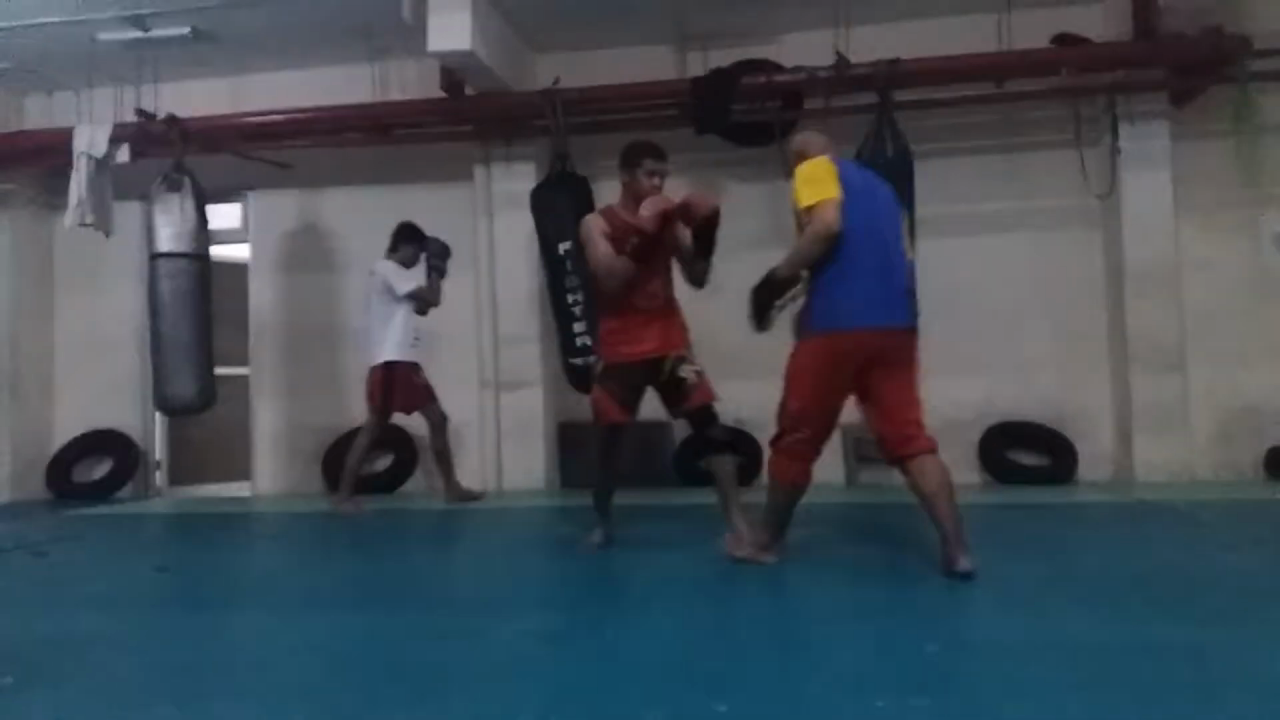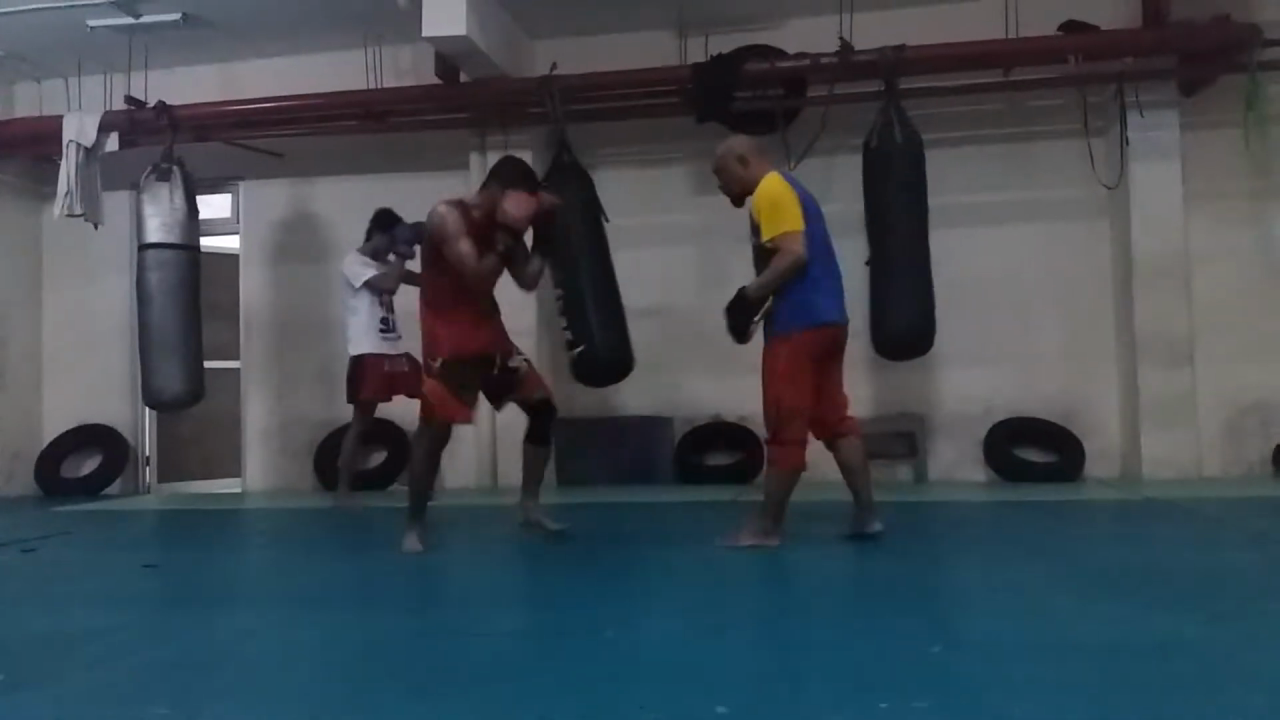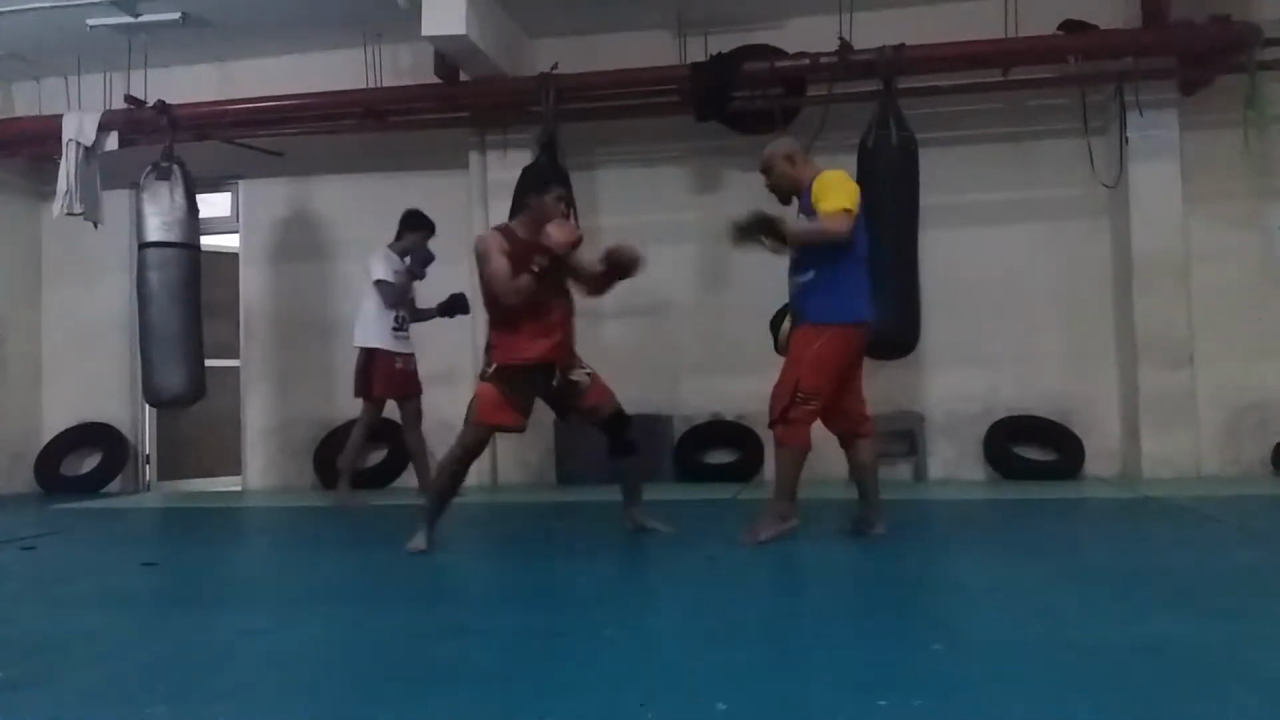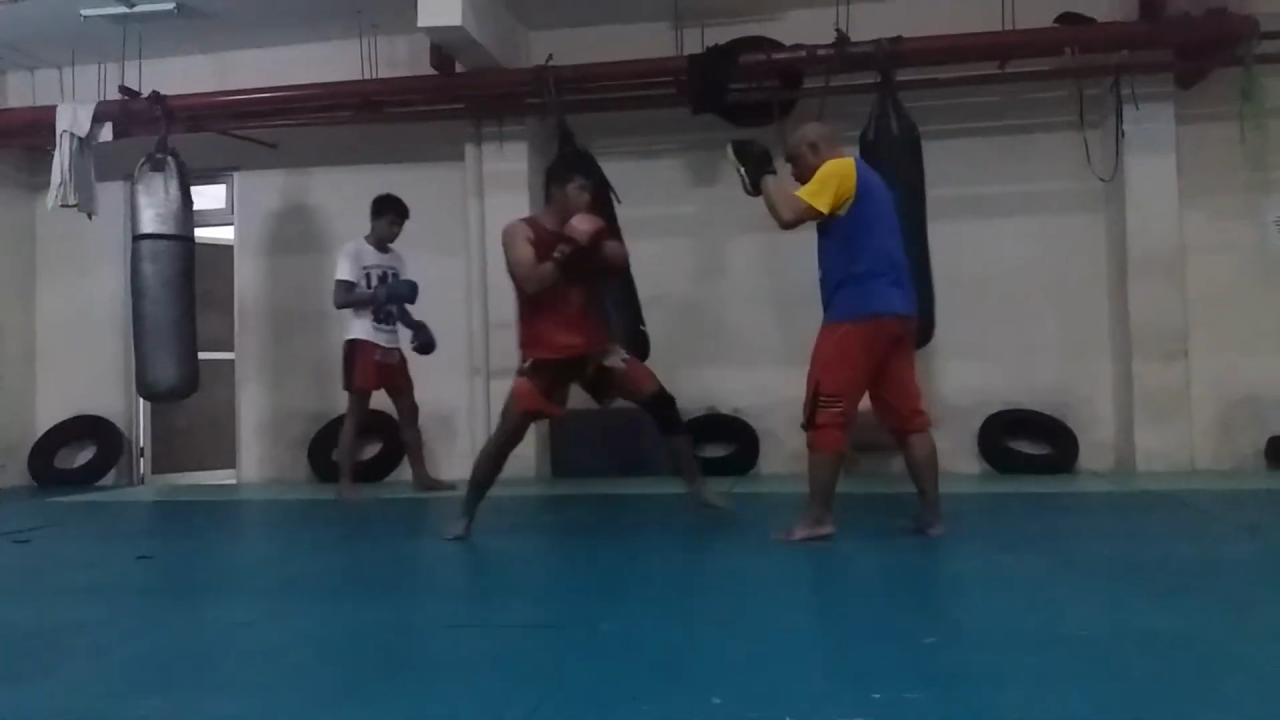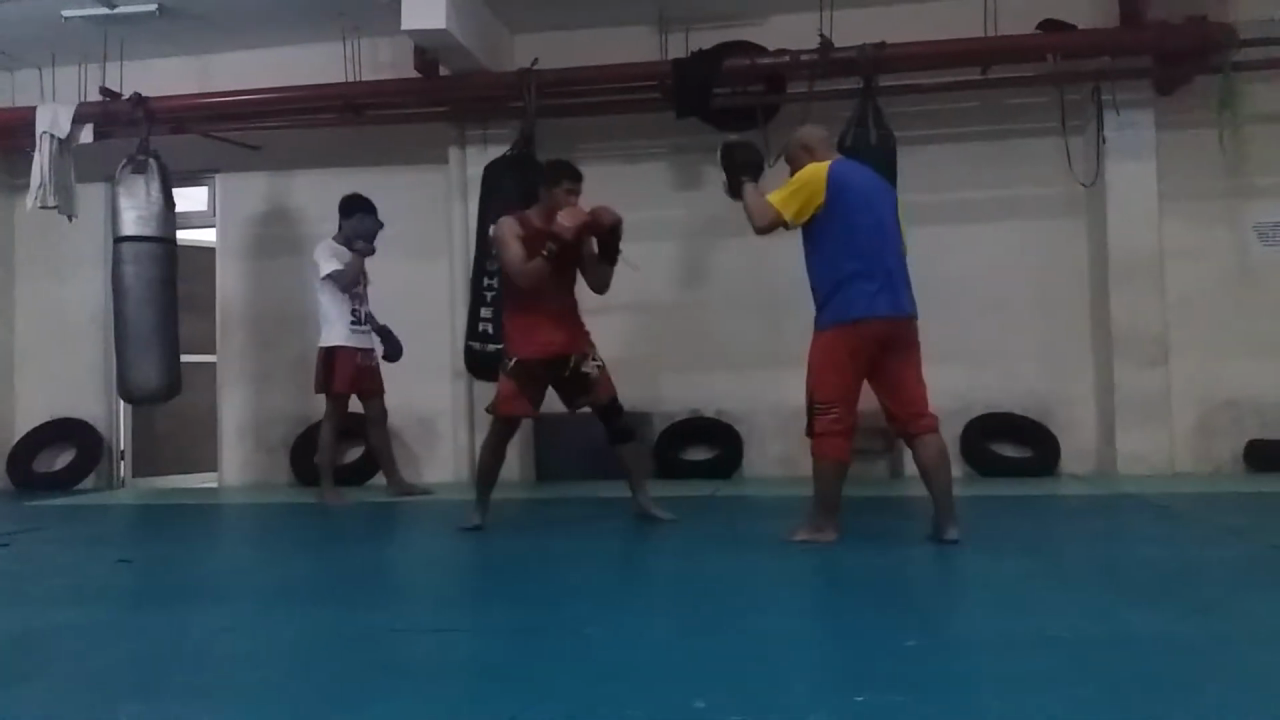
dt=1s
person 1, frame 1
left shoulder: (813, 169)
right shoulder: (880, 189)
left elbow: (826, 224)
left wrist: (779, 277)
left hip: (834, 327)
right hip: (895, 327)
left knee: (795, 441)
right knee: (909, 440)
left ankle: (769, 542)
right ankle: (956, 550)
person 1, frame 2
left shoulder: (771, 191)
right shoulder: (792, 191)
left elbow: (794, 254)
left wrist: (750, 295)
right wrist: (760, 298)
left hip: (797, 324)
right hip: (828, 319)
left knee: (786, 429)
right knee: (835, 420)
left ankle: (766, 526)
right ankle: (867, 514)
person 1, frame 3
left shoulder: (831, 182)
right shoulder: (811, 196)
left elbow: (836, 229)
left wrist: (776, 227)
left hip: (830, 319)
right hip: (841, 319)
left knee: (791, 410)
right knee: (851, 419)
left ankle: (781, 511)
right ankle: (871, 513)
person 1, frame 4
left shoulder: (840, 171)
right shoulder: (867, 180)
left elbow: (789, 216)
left wrist: (762, 173)
left hip: (858, 313)
right hip: (897, 311)
left knee: (826, 414)
right knee: (907, 416)
left ankle: (818, 516)
right ankle: (931, 513)
person 1, frame 5
left shoulder: (818, 176)
right shoulder: (876, 182)
left elbow: (763, 220)
left wrist: (746, 177)
left hip: (848, 318)
right hip: (898, 314)
left knee: (830, 422)
right knee: (916, 418)
left ankle: (823, 522)
right ankle: (947, 519)
person 2, frame 1
left shoulder: (670, 219)
right shoulder: (597, 225)
left elbow: (698, 278)
right elbow: (610, 281)
left wrist: (706, 235)
right wrist: (639, 239)
left hip: (669, 342)
right hip: (620, 347)
left knee: (708, 423)
right knee: (610, 436)
left ankle: (736, 526)
right ankle: (603, 522)
person 2, frame 2
left shoulder: (502, 223)
right shoulder: (446, 216)
left elbow: (528, 280)
right elbow: (478, 277)
left wrist: (544, 231)
right wrist: (508, 235)
left hip: (492, 339)
right hip: (449, 345)
left knee: (544, 410)
right knee: (434, 434)
left ankle: (529, 505)
right ankle: (414, 526)
person 2, frame 3
left shoulder: (555, 236)
right shoulder: (492, 242)
left elbow: (594, 285)
right elbow: (510, 297)
left wrist: (615, 266)
right wrist: (546, 257)
left hip: (558, 358)
right hip: (510, 361)
left knee: (617, 421)
right knee: (470, 444)
left ankle: (635, 512)
right ankle: (425, 528)
person 2, frame 4
left shoulder: (587, 228)
right shoulder: (520, 232)
left elbow: (614, 265)
right elbow: (531, 284)
left wrist: (607, 252)
right wrist: (568, 248)
left hip: (594, 345)
right hip: (546, 352)
left knee: (660, 403)
right knee: (509, 430)
left ankle: (696, 486)
right ankle: (466, 515)
person 2, frame 5
left shoulder: (572, 231)
right shoulder: (510, 227)
left elbow: (600, 285)
right elbow: (524, 278)
left wrist: (609, 243)
right wrist: (557, 242)
left hip: (572, 341)
right hip: (527, 347)
left knee: (613, 411)
right knee: (503, 427)
left ankle: (642, 497)
right ankle: (480, 506)
person 3, frame 1
left shoulder: (388, 274)
right shoulder: (388, 272)
left elbow: (420, 308)
right elbow: (432, 302)
left wrist: (434, 275)
right wrist: (435, 268)
left hip: (406, 361)
right hip: (392, 363)
left knee: (437, 420)
right knee: (372, 429)
left ankle: (452, 487)
right ankle: (344, 494)
person 3, frame 2
left shoulder: (385, 264)
right shoulder: (353, 263)
left elbow: (422, 280)
right elbow: (389, 286)
right wrist: (401, 255)
left hip: (396, 352)
right hip: (369, 354)
right knee: (361, 422)
right ankle: (343, 489)
person 3, frame 3
left shoulder: (403, 266)
right shoulder: (380, 258)
right elbow: (391, 299)
left wrist: (441, 309)
right wrist: (413, 272)
left hip: (402, 351)
right hip: (378, 349)
left knee: (413, 418)
right knee: (368, 417)
left ankle: (426, 484)
right ankle: (344, 485)
person 3, frame 4
left shoulder: (396, 259)
right shoulder: (353, 252)
right elbow: (340, 299)
left wrist: (415, 325)
right wrist: (380, 294)
left hip: (391, 345)
right hip: (363, 343)
left knee: (409, 410)
right knee: (356, 411)
left ankle: (420, 474)
right ankle: (345, 482)
person 3, frame 5
left shoulder: (356, 255)
right shoulder: (326, 251)
right elbow: (346, 284)
left wrist: (380, 330)
right wrist: (361, 249)
left hip: (364, 347)
right hip: (339, 346)
left knee: (377, 414)
right knee: (334, 414)
left ankle: (394, 479)
right ankle: (327, 486)
